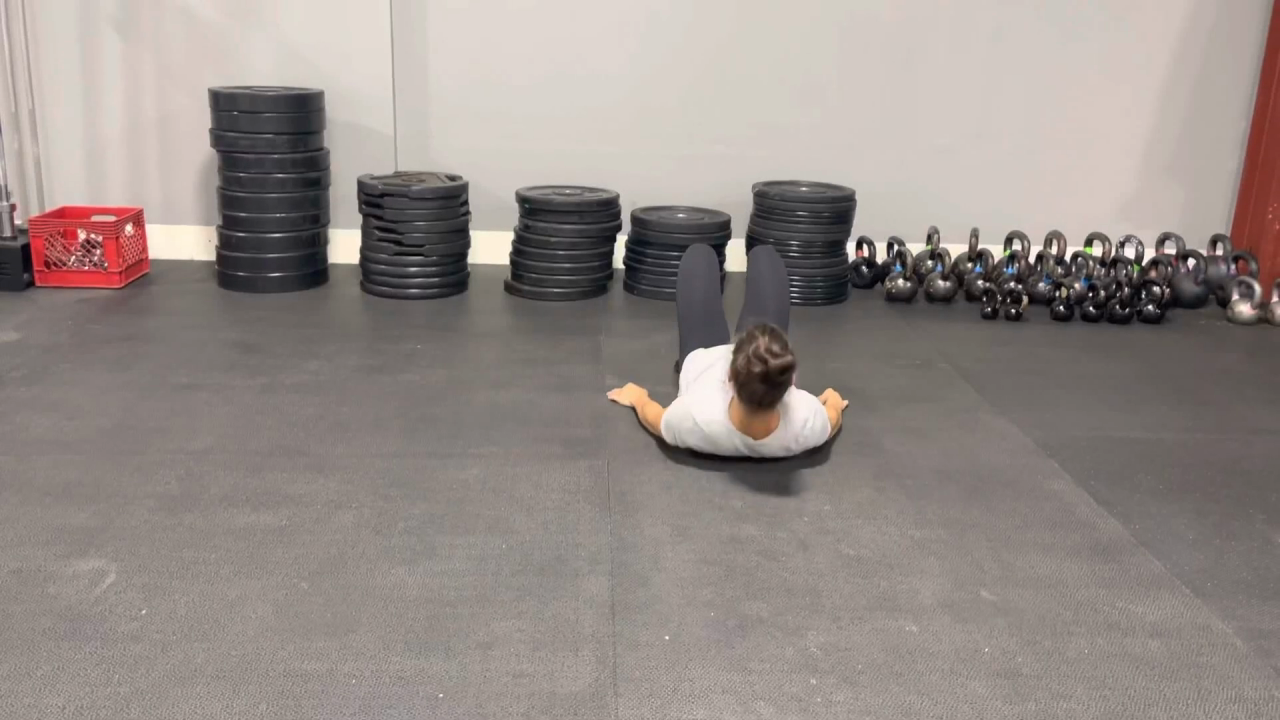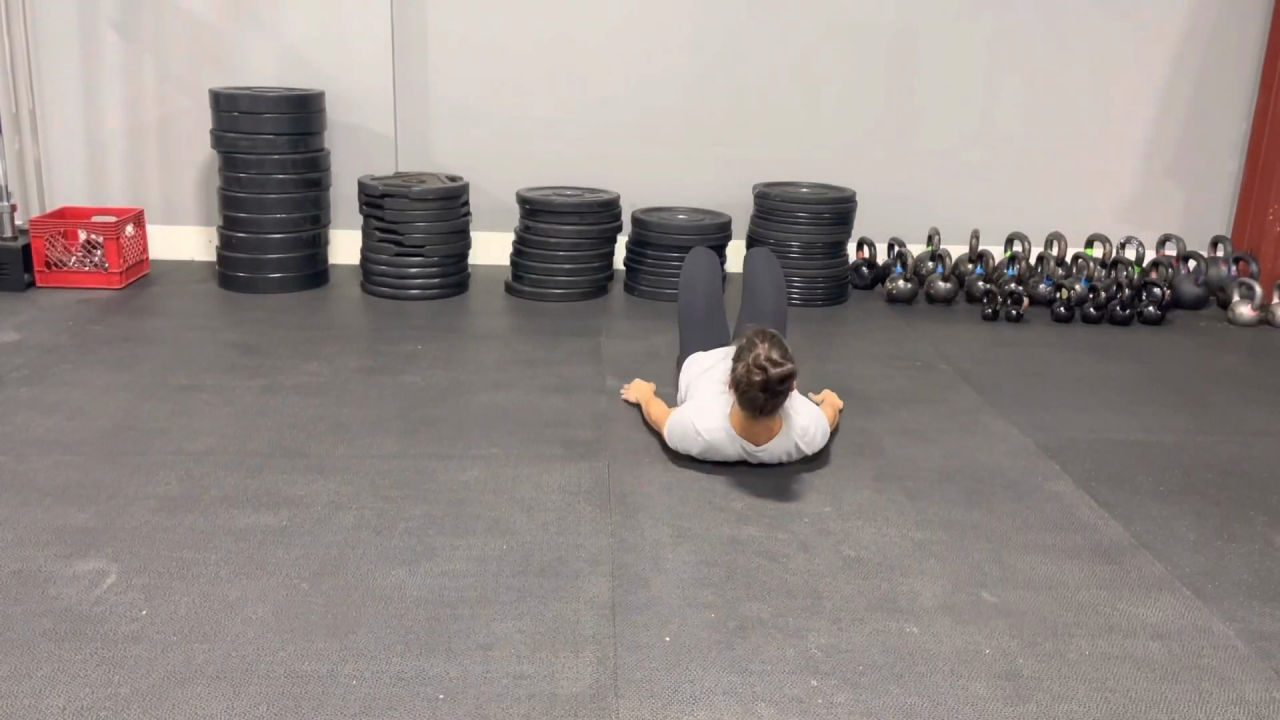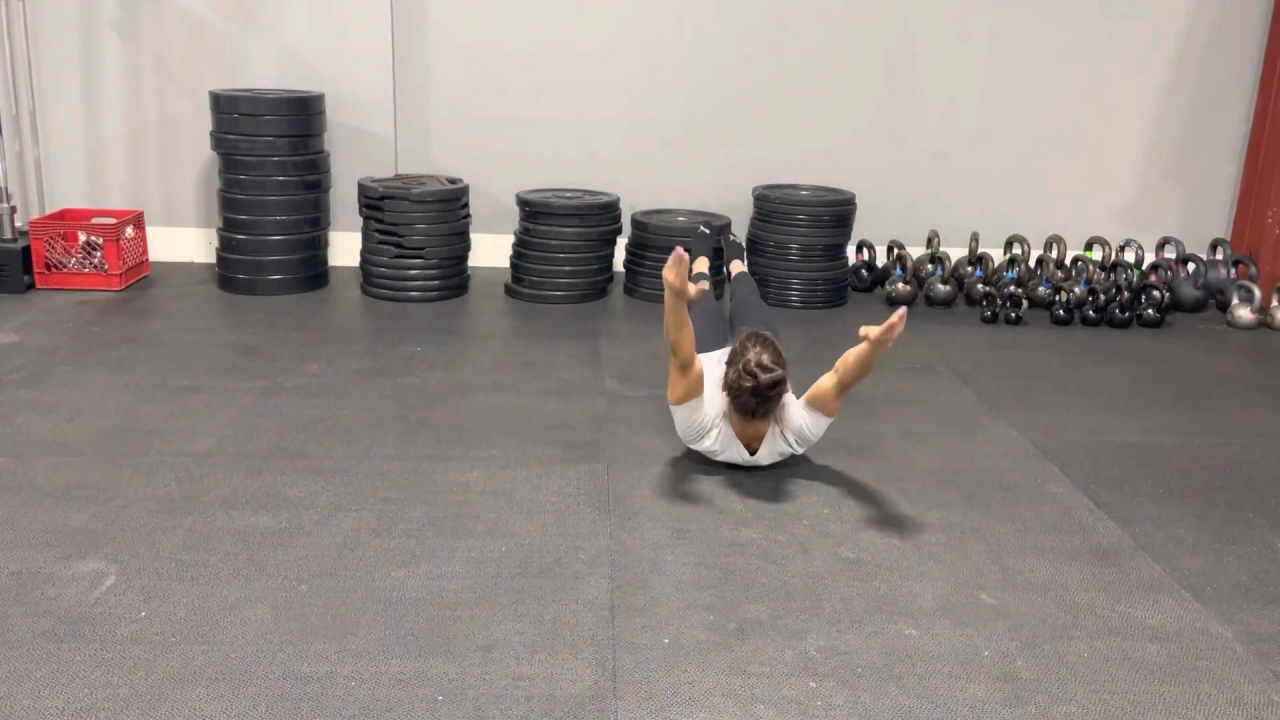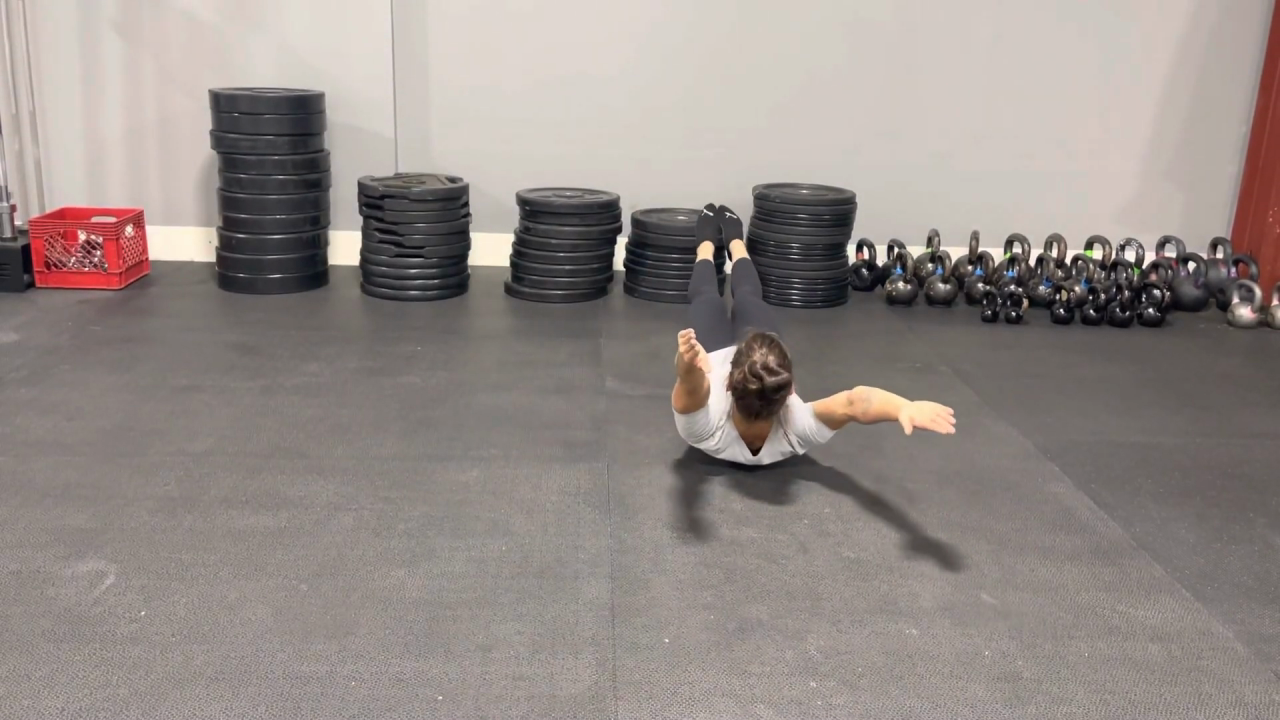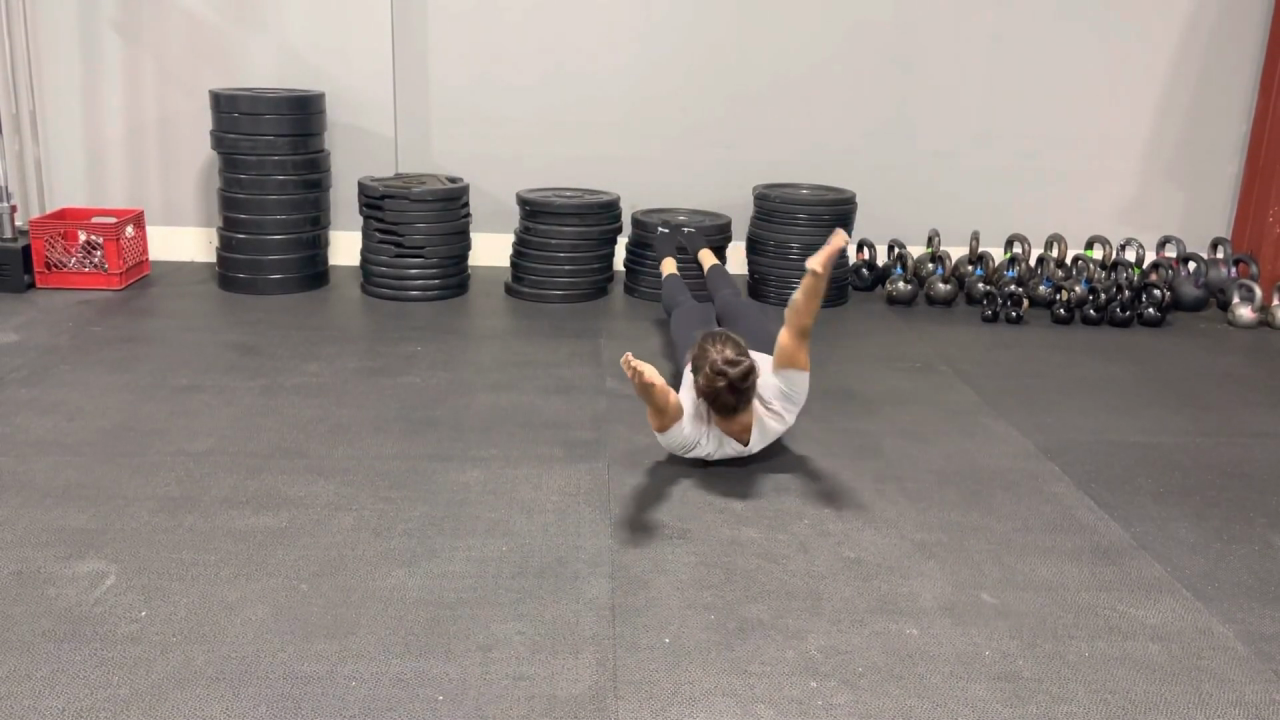
dt=1s
person 1, frame 1
left shoulder: (695, 417)
right shoulder: (807, 421)
left elbow: (656, 421)
left wrist: (636, 397)
right wrist: (833, 402)
left knee: (699, 254)
right knee: (764, 255)
person 1, frame 2
left shoulder: (696, 429)
right shoulder: (808, 433)
left elbow: (659, 417)
left wrist: (643, 393)
right wrist: (831, 402)
left knee: (701, 257)
right knee: (760, 258)
person 1, frame 3
left shoulder: (701, 431)
right shoulder: (794, 433)
left elbow: (682, 361)
right elbow: (841, 379)
left wrist: (675, 297)
right wrist: (877, 343)
left knee: (707, 311)
right knee: (748, 303)
left ankle: (702, 261)
right ankle: (735, 264)
person 1, frame 4
left shoulder: (706, 430)
right shoulder: (795, 432)
left elbow: (691, 386)
right elbow: (853, 402)
left wrist: (689, 365)
right wrist: (905, 408)
left knee: (707, 300)
right knee: (748, 299)
left ankle: (708, 243)
right ankle: (734, 241)
person 1, frame 5
left shoulder: (687, 437)
right shoulder: (776, 413)
right elbow: (797, 331)
right wrist: (816, 274)
left knee: (687, 310)
right knee: (733, 301)
left ankle: (668, 258)
right ankle: (701, 250)
